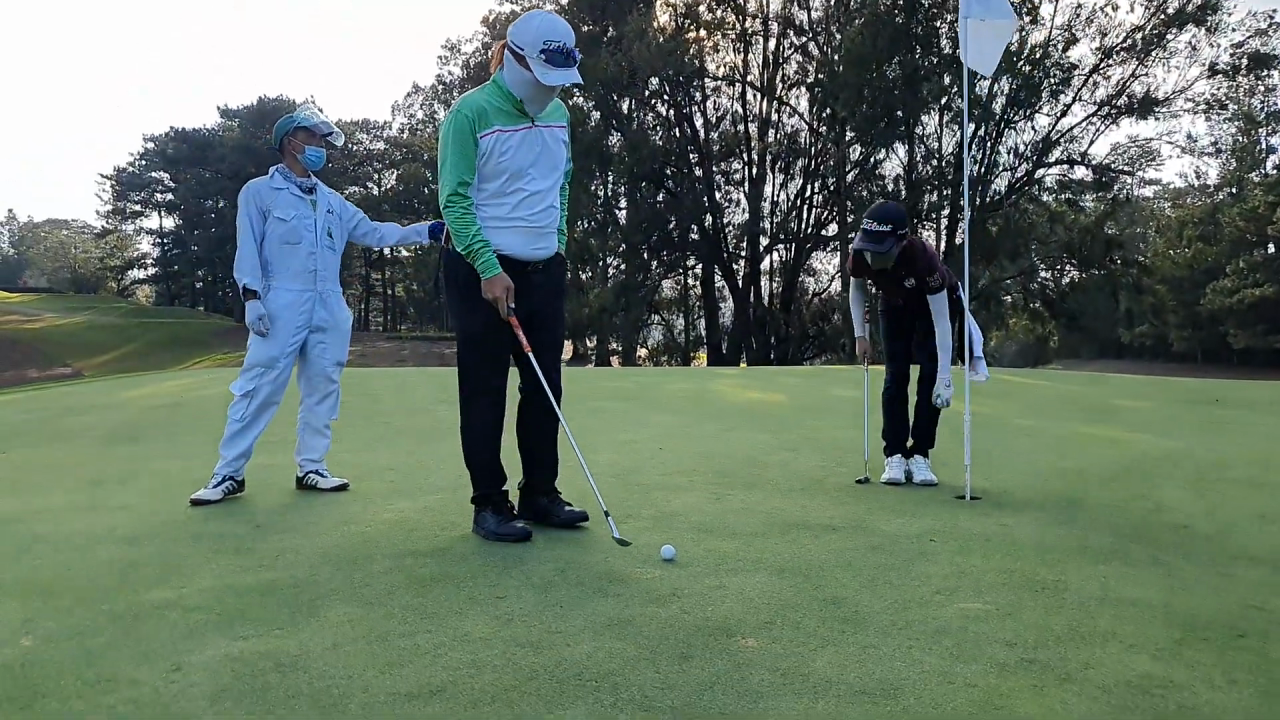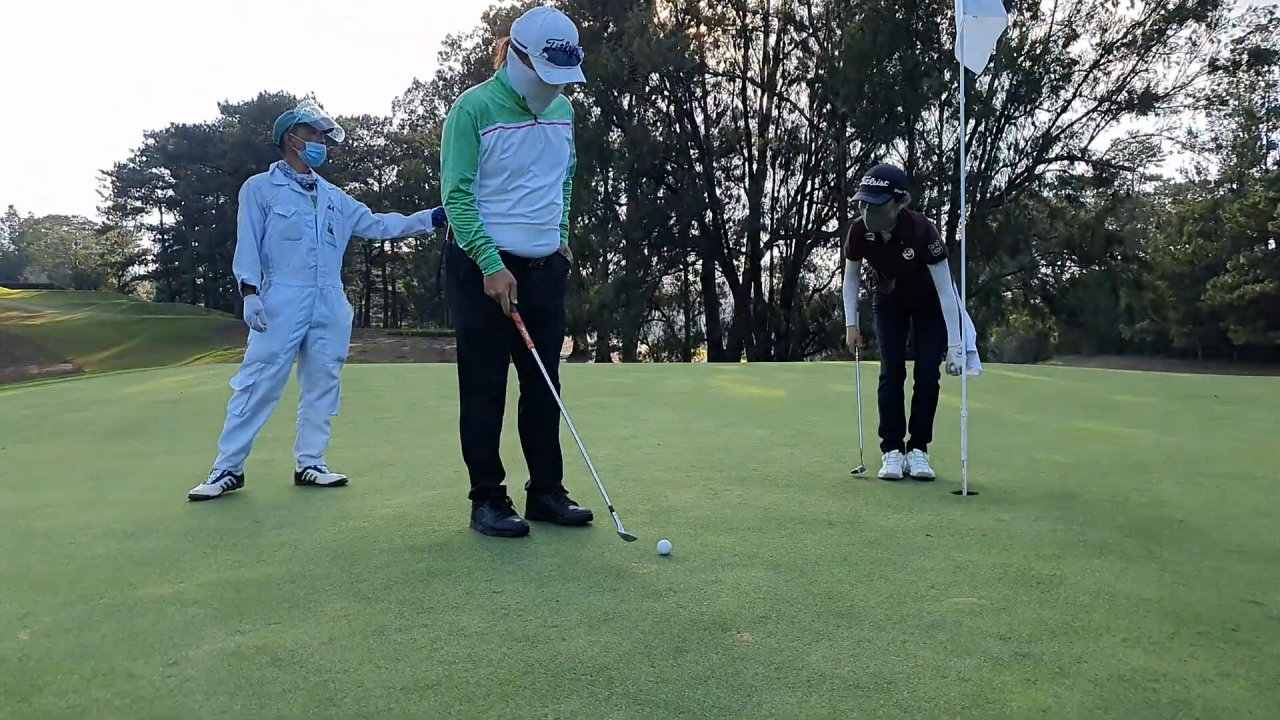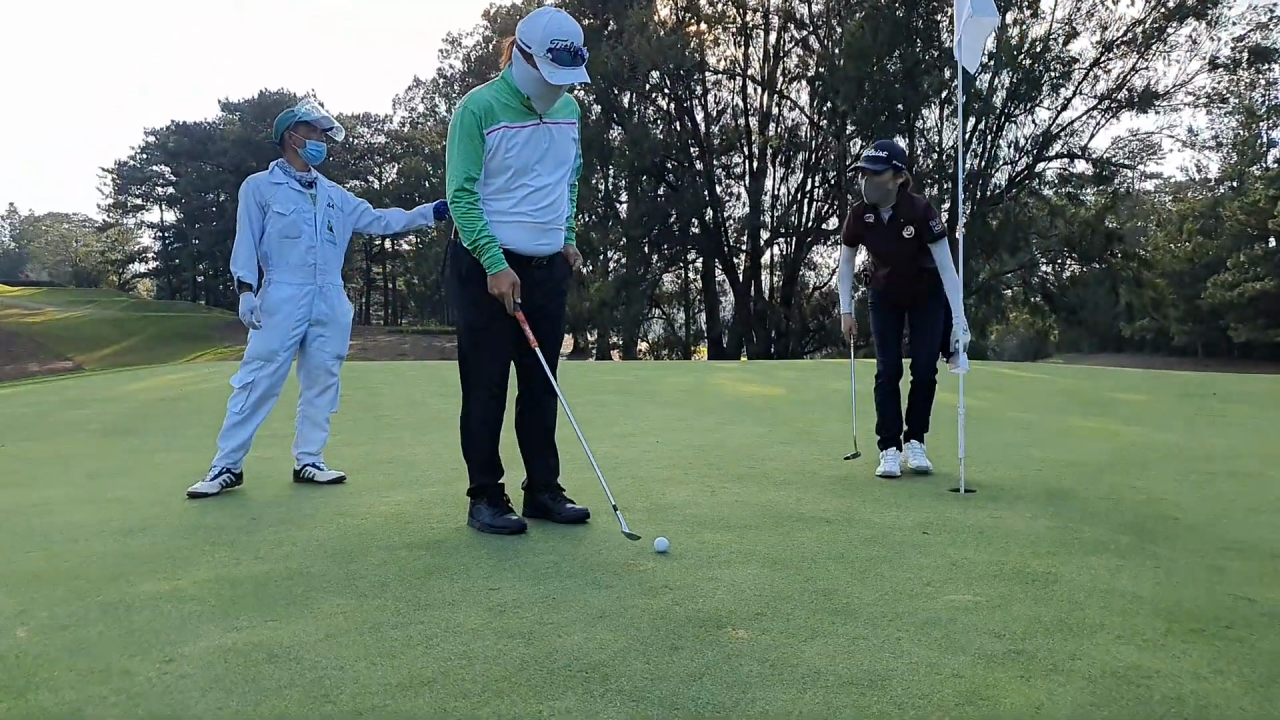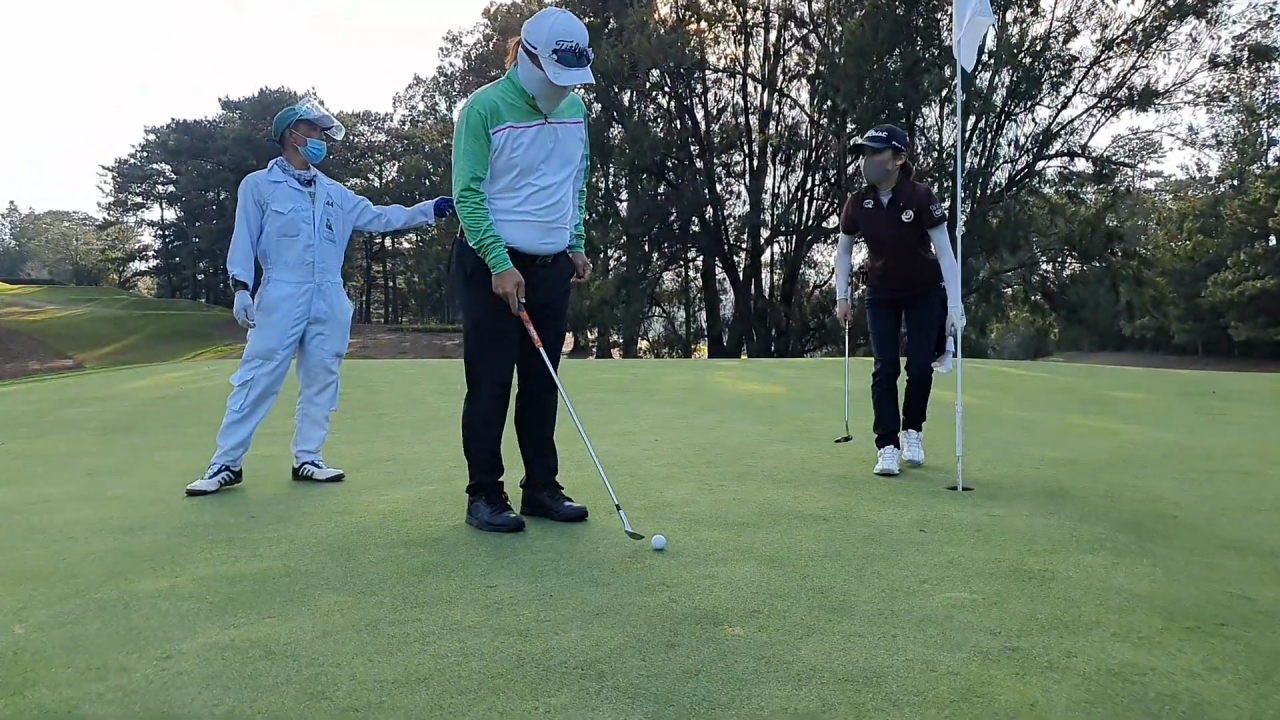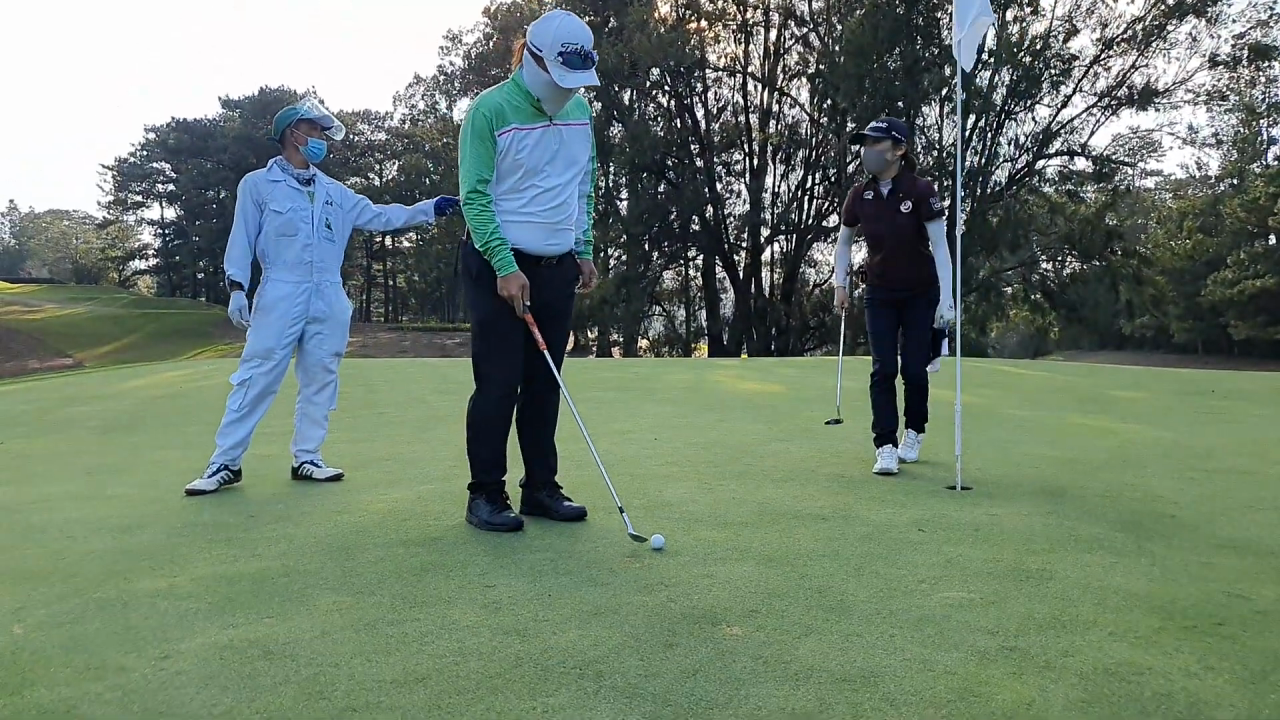
dt=0.1s
person 1, frame 1
left shoulder: (557, 114)
right shoulder: (471, 112)
right elbow: (455, 198)
left wrist: (556, 241)
right wrist: (489, 269)
left hip: (544, 270)
right hip: (483, 272)
left knee: (546, 386)
right knee: (485, 392)
left ankle: (539, 493)
right ankle: (489, 504)
person 1, frame 2
left shoulder: (562, 110)
right shoulder: (474, 108)
right elbow: (457, 195)
left wrist: (559, 238)
right wrist: (491, 265)
left hip: (545, 267)
right hip: (484, 268)
left knee: (544, 384)
right knee: (485, 388)
left ankle: (546, 492)
right ankle: (487, 499)
person 1, frame 3
left shoulder: (568, 109)
right shoulder: (479, 108)
right elbow: (462, 194)
left wrist: (566, 240)
right wrist: (495, 265)
left hip: (548, 266)
right hip: (487, 266)
left knee: (541, 383)
right knee: (486, 384)
left ankle: (543, 489)
right ankle: (485, 497)
person 1, frame 4
left shoulder: (575, 108)
right shoulder: (485, 107)
right elbow: (468, 193)
left wrist: (575, 243)
right wrist: (500, 264)
left hip: (552, 265)
right hip: (492, 265)
left knee: (542, 382)
right knee: (490, 382)
left ankle: (541, 487)
right ankle: (484, 494)
person 1, frame 5
left shoulder: (580, 110)
right shoulder: (490, 109)
right elbow: (475, 195)
left wrist: (585, 248)
right wrist: (505, 267)
left hip: (557, 265)
right hip: (498, 265)
left knee: (545, 381)
right knee: (499, 379)
left ankle: (540, 487)
right ankle: (485, 493)
person 2, frame 1
left shoulder: (332, 201)
right shoulder: (259, 191)
left elbow: (372, 233)
right elbow: (248, 248)
left wrist: (423, 231)
right wrist: (252, 296)
left hip: (330, 307)
right hip: (282, 304)
left knee: (323, 387)
right knee: (259, 386)
left ankle: (311, 467)
right ankle: (229, 473)
person 2, frame 2
left shoulder: (333, 196)
right shoulder: (260, 187)
left elbow: (376, 225)
right elbow: (248, 244)
left wrist: (426, 219)
right wrist: (250, 292)
left hip: (331, 302)
right hip: (282, 300)
left knee: (323, 383)
right knee: (258, 381)
left ankle: (309, 462)
right ankle: (228, 468)
person 2, frame 3
left shoulder: (334, 194)
right shoulder: (259, 186)
left elbow: (378, 220)
right elbow: (246, 241)
left wrist: (428, 213)
right wrist: (246, 289)
left hip: (330, 300)
right hip: (282, 297)
left knee: (322, 381)
right knee: (258, 379)
left ankle: (309, 461)
right ankle: (227, 466)
person 2, frame 4
left shoulder: (334, 192)
right shoulder: (258, 185)
left elbow: (379, 218)
right elbow: (243, 240)
left wrist: (429, 209)
right wrist: (241, 288)
left hip: (330, 298)
right hip: (281, 296)
left knee: (321, 379)
right knee: (257, 377)
left ankle: (307, 459)
right ankle: (226, 464)
person 2, frame 5
left shoulder: (335, 191)
right shoulder: (258, 183)
left elbow: (380, 217)
right elbow: (241, 239)
left wrist: (429, 209)
right wrist: (237, 288)
left hip: (328, 298)
right hip: (280, 294)
left knee: (321, 379)
right knee: (257, 376)
left ankle: (307, 458)
right ankle: (225, 463)
person 3, frame 1
left shoulder: (923, 258)
right shoulder: (861, 252)
left elbow: (941, 322)
right elbow: (858, 289)
left wrist: (945, 378)
right wrist: (861, 334)
left hip: (934, 310)
right hip: (895, 308)
left knee: (931, 380)
right knee: (895, 380)
left ankle: (920, 456)
right ankle: (895, 457)
person 3, frame 2
left shoulder: (922, 229)
right shoulder: (858, 231)
left elbow: (946, 289)
right elbow: (851, 277)
left wrist: (955, 345)
right wrist: (852, 323)
left hip: (928, 303)
right hip: (889, 302)
left knee: (927, 373)
right knee: (891, 374)
left ankle: (917, 450)
right ankle: (892, 451)
person 3, frame 3
left shoulder: (921, 211)
right shoulder: (858, 216)
left elbow: (946, 267)
right elbow: (846, 263)
left wrist: (959, 320)
right wrist: (846, 311)
left hip: (927, 298)
right hip: (884, 298)
left knee: (923, 370)
right knee: (888, 370)
left ankle: (915, 442)
right ankle: (889, 448)
person 3, frame 4
left shoulder: (921, 197)
right shoulder: (857, 202)
left elbow: (945, 252)
right elbow: (843, 250)
left wrist: (955, 304)
right wrist: (842, 296)
left hip: (923, 293)
right hip: (881, 294)
left knee: (919, 367)
right knee: (885, 368)
left ankle: (911, 431)
right ankle: (887, 447)
person 3, frame 5
left shoulder: (921, 191)
right shoulder: (860, 195)
left elbow: (940, 246)
right elbow: (844, 241)
left wrist: (946, 298)
right wrist: (840, 283)
left hip: (920, 293)
right hip: (880, 292)
left knee: (915, 368)
right knee: (883, 369)
left ankle: (914, 433)
right ankle: (886, 446)
